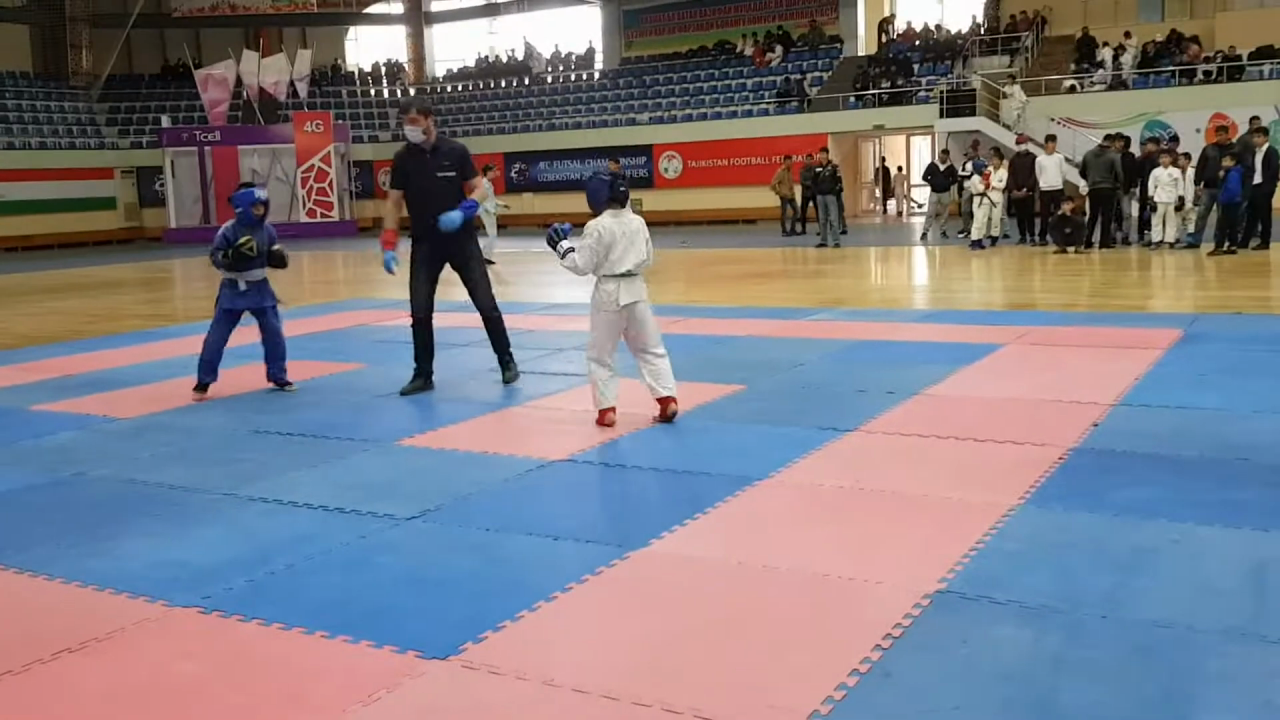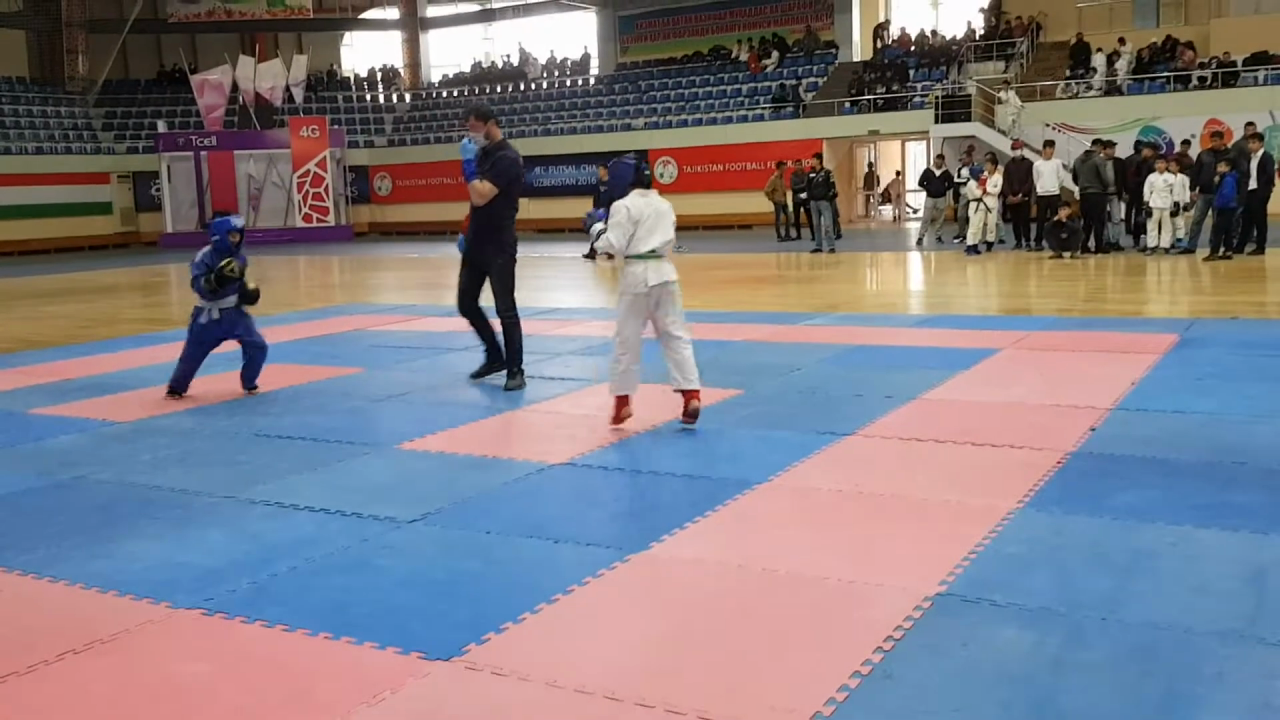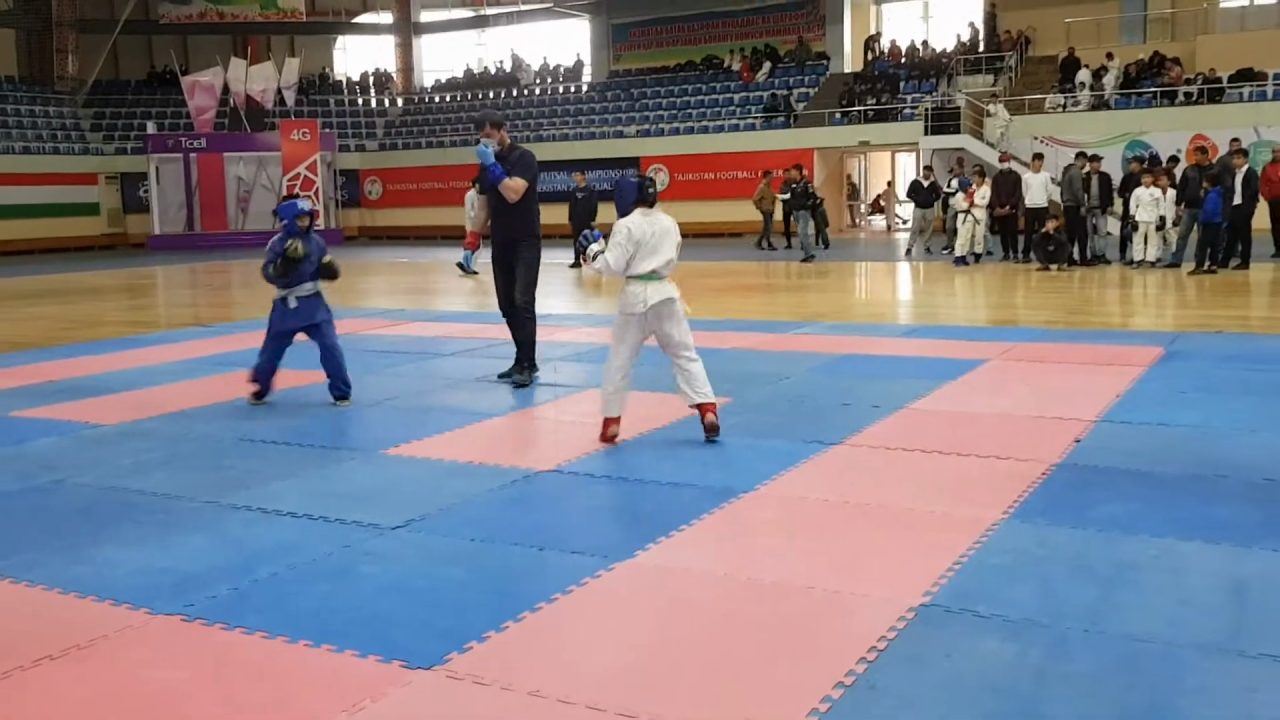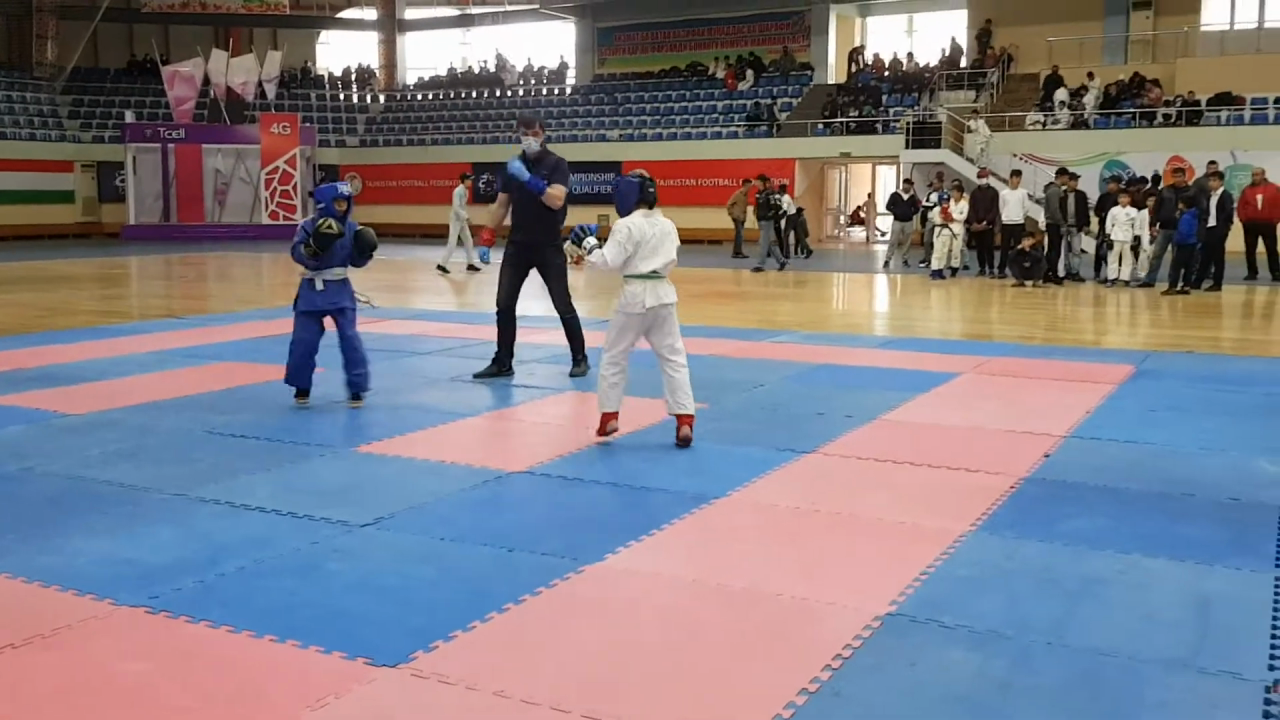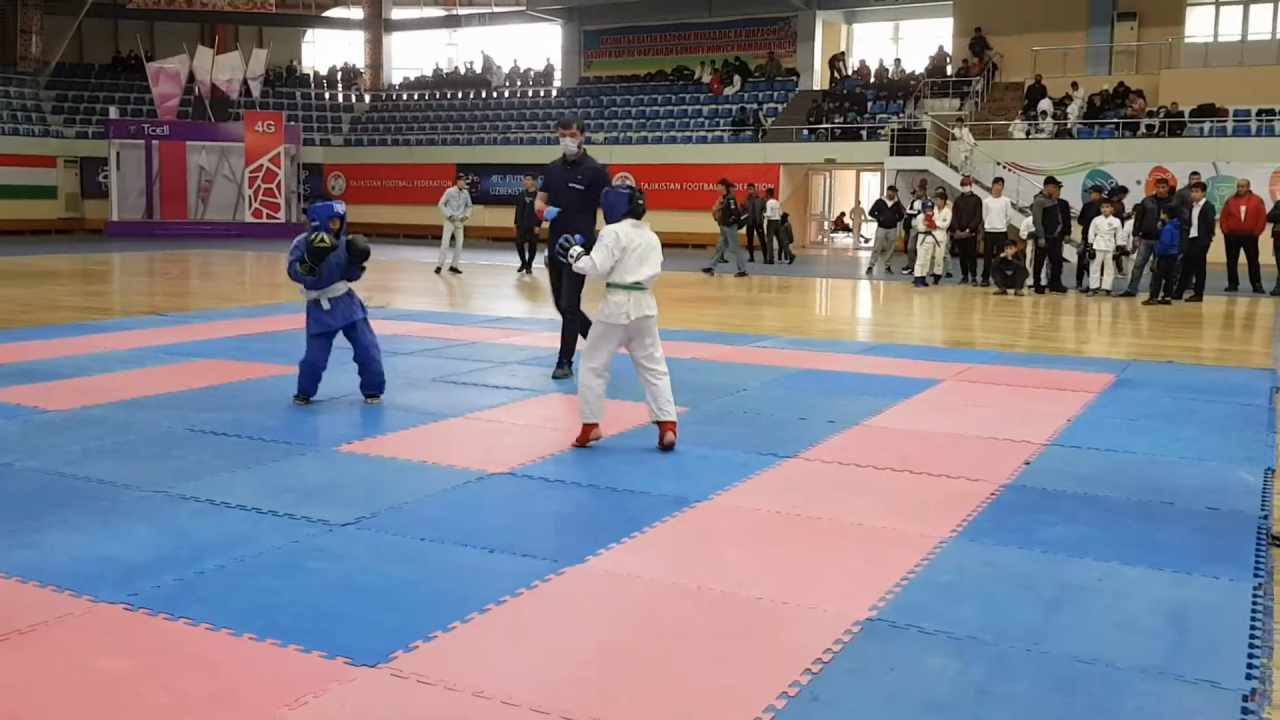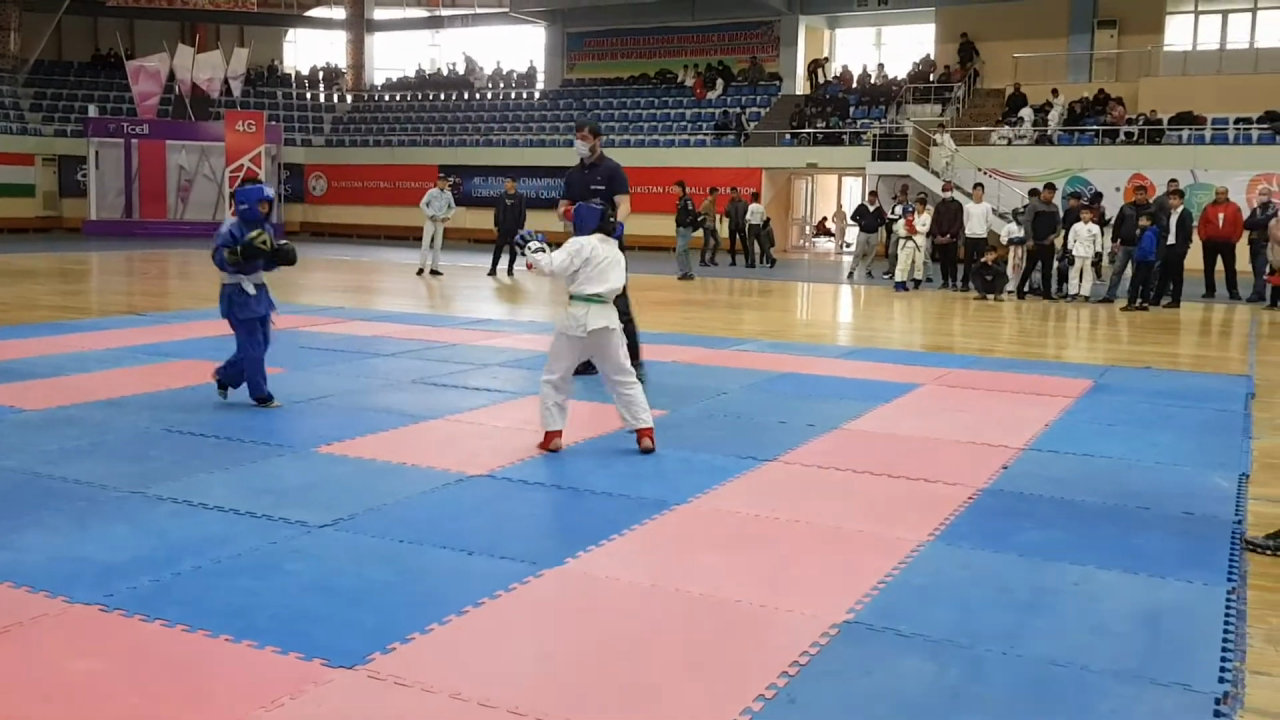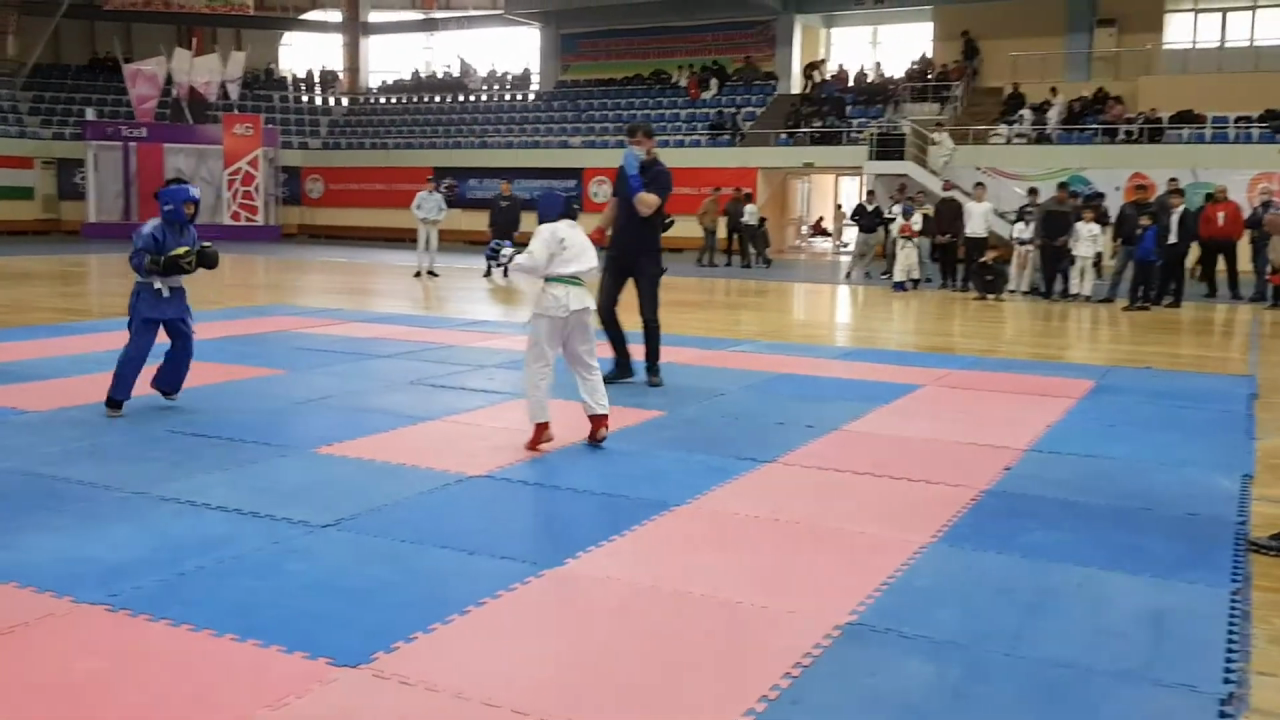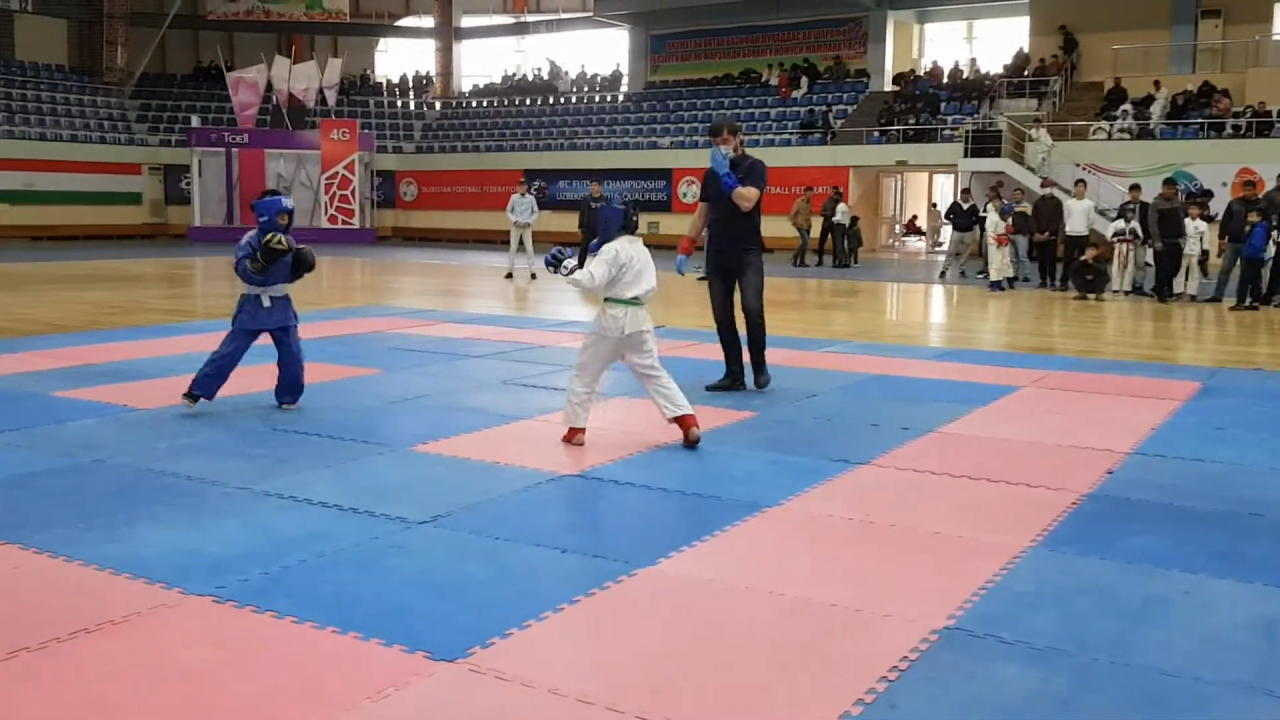
dt=0.5s
person 1, frame 1
left shoulder: (456, 151)
right shoulder: (402, 158)
left elbow: (480, 191)
right elbow: (393, 203)
left wrist: (462, 213)
right wrist: (388, 245)
left hip: (461, 240)
right hip: (424, 244)
left knee: (485, 303)
right knee: (420, 312)
left ankle: (507, 361)
right ankle: (422, 375)
person 1, frame 2
left shoulder: (507, 159)
right shoulder: (482, 153)
left elbow: (480, 197)
left wrist: (468, 161)
right wrist: (466, 231)
left hip: (498, 245)
right hip: (476, 242)
left knee: (505, 310)
right knee: (466, 304)
left ankle: (515, 371)
right ankle: (495, 356)
person 1, frame 3
left shoulder: (523, 158)
right shoulder: (487, 166)
left elbow: (513, 194)
right elbow: (484, 207)
left wrist: (492, 164)
left hip: (526, 242)
right hip: (500, 244)
left knee: (524, 303)
right knee: (507, 306)
left ankle: (527, 365)
right ankle: (524, 360)
person 1, frame 4
left shoulder: (556, 164)
right shoulder: (511, 167)
left elbow: (557, 200)
right elbow: (502, 204)
left wrist: (527, 178)
right wrist: (487, 239)
left hip: (549, 245)
right hip: (518, 245)
left knee: (562, 304)
right knee: (504, 304)
left ankle: (579, 358)
right ankle: (502, 363)
person 1, frame 5
left shoulder: (595, 171)
right shoulder: (553, 168)
right elbow: (540, 201)
right wrist: (544, 211)
left hip: (580, 247)
left knee: (569, 306)
right knee: (564, 306)
left ankle: (564, 362)
person 1, frame 6
left shoulder: (612, 170)
right shoulder: (573, 174)
left elbow: (624, 207)
right elbow: (562, 210)
left wrist: (614, 229)
right wrist: (571, 212)
left knee: (619, 306)
left ankle: (635, 362)
right ankle: (588, 360)
person 1, frame 7
left shoulder: (661, 173)
right shoulder: (624, 170)
left elbow: (646, 208)
left wrist: (633, 176)
right wrist: (595, 237)
left hip: (646, 254)
right hip: (617, 251)
left knee: (649, 315)
right knee: (604, 307)
left ankle: (652, 368)
right ankle: (622, 364)
person 1, frame 8
left shoulder: (754, 167)
right shoulder: (711, 174)
left elbow: (747, 202)
right elbow: (702, 214)
left wrist: (725, 174)
right wrist: (685, 249)
left hip: (748, 251)
right hip: (717, 254)
left knee: (752, 308)
right knee: (722, 317)
left ankle: (759, 366)
right ankle: (734, 374)
person 2, frame 1
left shoulder: (596, 227)
right shoulder: (638, 222)
left elbow: (582, 265)
right elbow: (647, 260)
left wrist: (563, 246)
left hip: (609, 295)
right hip: (636, 291)
left knee: (600, 357)
right knee: (652, 351)
left ankle: (607, 410)
right ankle: (668, 400)
person 2, frame 2
left shoulder: (623, 207)
right shoulder: (664, 205)
left elbow: (615, 245)
left wrist: (598, 229)
left hip: (636, 276)
right hip: (664, 274)
left knee: (627, 341)
right knee: (676, 337)
left ankle: (622, 402)
right ankle: (691, 397)
person 2, frame 3
left shoulder: (625, 227)
right shoulder: (668, 223)
left elbow: (614, 266)
left wrist: (593, 251)
left hip: (635, 296)
right hip: (665, 294)
left knee: (619, 361)
right knee: (685, 355)
left ankle: (611, 421)
right ankle: (708, 411)
person 2, frame 4
left shoulder: (626, 226)
right shoulder: (668, 226)
left elbow: (609, 261)
left wrist: (587, 243)
left hip: (634, 296)
right hip: (663, 294)
left knee: (614, 357)
right knee: (673, 358)
left ankle: (609, 417)
right ankle: (684, 421)
person 2, frame 5
left shoulder: (613, 233)
right shoulder: (652, 238)
left elbow: (596, 267)
left wrist: (574, 252)
left hip: (616, 306)
right hip: (644, 305)
left knee: (594, 366)
right knee: (654, 367)
left ankle: (590, 427)
right ankle: (667, 428)
person 2, frame 6
left shoulder: (580, 245)
right shoulder: (616, 253)
left elbow: (551, 266)
left wrist: (533, 247)
left hip: (578, 317)
right hip: (606, 318)
left knee: (554, 377)
right knee: (624, 378)
left ankle: (553, 435)
right ankle: (645, 434)
person 2, frame 7
left shoulder: (549, 231)
right shoulder: (583, 237)
left elbow: (532, 263)
right elbow: (585, 267)
left wrist: (509, 256)
left hip: (554, 300)
right hip: (580, 301)
left knee: (539, 364)
right knee: (586, 364)
left ankle: (541, 426)
right ankle: (599, 423)
person 2, frame 8
left shoulder: (611, 250)
right shoulder: (643, 252)
left elbow: (592, 282)
left wrist: (568, 267)
left hip: (613, 318)
right hip: (638, 318)
left knee: (584, 373)
right knee: (654, 374)
left ankle: (576, 429)
right ankle: (689, 423)
person 3, frame 1
left shoulder: (267, 230)
right shoulder: (229, 231)
left elbow: (271, 257)
right elbow: (215, 258)
left wrist: (277, 257)
right wrist: (233, 256)
left hip: (259, 288)
right hip: (233, 290)
left knee: (273, 333)
right knee: (217, 336)
left ankle: (278, 377)
right ankle: (203, 381)
person 3, frame 2
left shoulder: (239, 257)
right shoulder: (205, 257)
right elbow: (198, 286)
left wrist: (247, 292)
right wrist: (217, 279)
left hip: (234, 312)
right hip: (208, 316)
left knee: (258, 347)
right knee: (193, 355)
left ankle: (249, 383)
right ankle: (177, 387)
person 3, frame 3
left shoulder: (316, 241)
right shoulder: (278, 244)
left elbow: (322, 271)
right elbow: (269, 274)
left wrist: (328, 270)
right wrist: (286, 264)
left hip: (313, 302)
right hip: (287, 305)
left knee: (330, 347)
right knee: (273, 349)
left ankle: (341, 392)
right ankle: (262, 387)
person 3, frame 4
left shoulder: (350, 227)
right shoulder: (309, 225)
left elbow: (357, 260)
right elbow: (299, 255)
left wrist: (365, 250)
right wrist: (316, 243)
left hip: (340, 288)
right hip: (313, 289)
left knee: (350, 339)
right knee: (304, 340)
left ankle: (357, 389)
right ankle: (302, 387)
person 3, frame 5
left shoulder: (342, 241)
right shoulder: (302, 244)
left elbow: (351, 276)
right elbow: (296, 273)
left wrist: (357, 261)
right wrist: (312, 258)
left hip: (346, 302)
right hip: (320, 308)
left knee: (368, 347)
right knee: (316, 357)
left ankle: (373, 389)
right ankle: (304, 392)
person 3, frame 6
left shoulder: (264, 228)
right shoulder: (231, 228)
right elbow: (220, 259)
left wrist: (279, 256)
right wrist: (244, 252)
left hip: (258, 291)
right hip: (237, 294)
left knee: (260, 343)
right knee: (252, 345)
left ankle: (225, 376)
right ankle: (260, 395)
person 3, frame 7
left shoulder: (189, 230)
right shoulder: (152, 230)
right elbow: (138, 262)
left wrist: (202, 259)
right wrist: (164, 263)
left hip: (174, 294)
right hip: (149, 296)
left knee: (185, 344)
right knee: (139, 346)
left ankle: (164, 384)
right ankle: (115, 399)
person 3, frame 8
left shoulder: (287, 240)
right shoulder: (251, 241)
right elbow: (244, 272)
left wrist: (301, 266)
right wrist: (264, 258)
left hip: (281, 304)
right hip: (254, 305)
left knee: (292, 354)
right knee: (231, 350)
left ankle: (287, 396)
right ankle: (197, 391)
